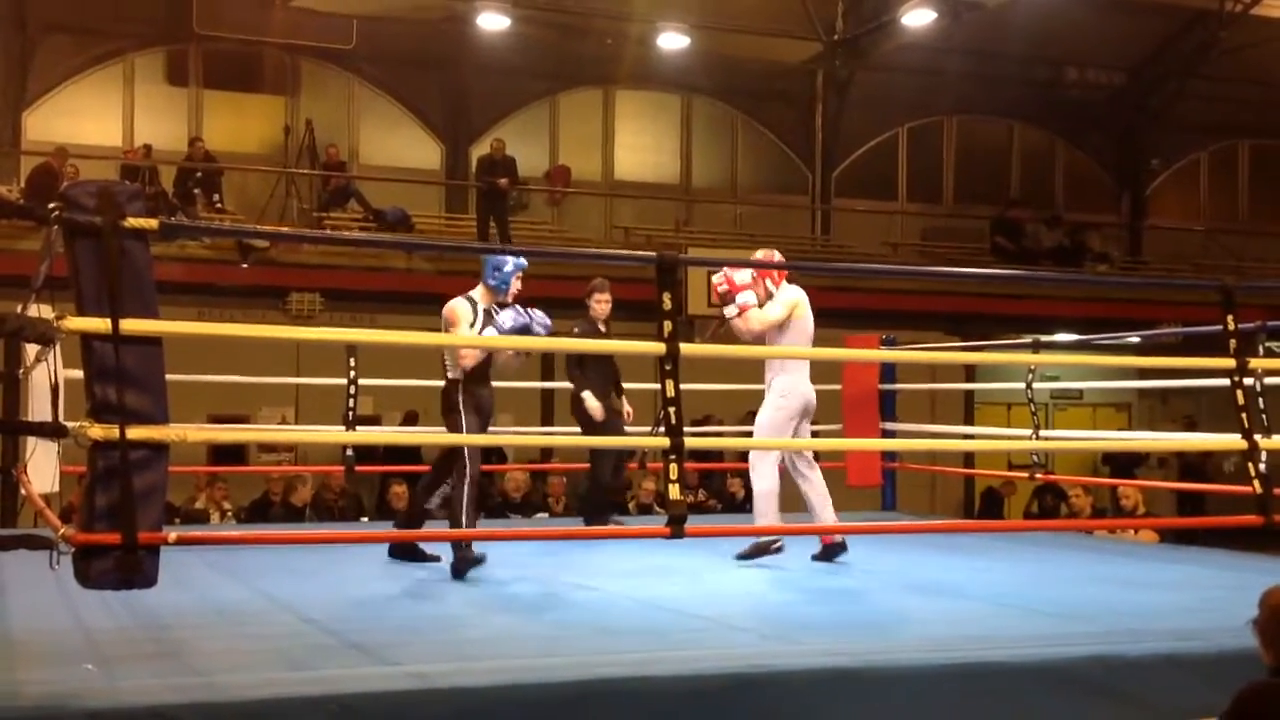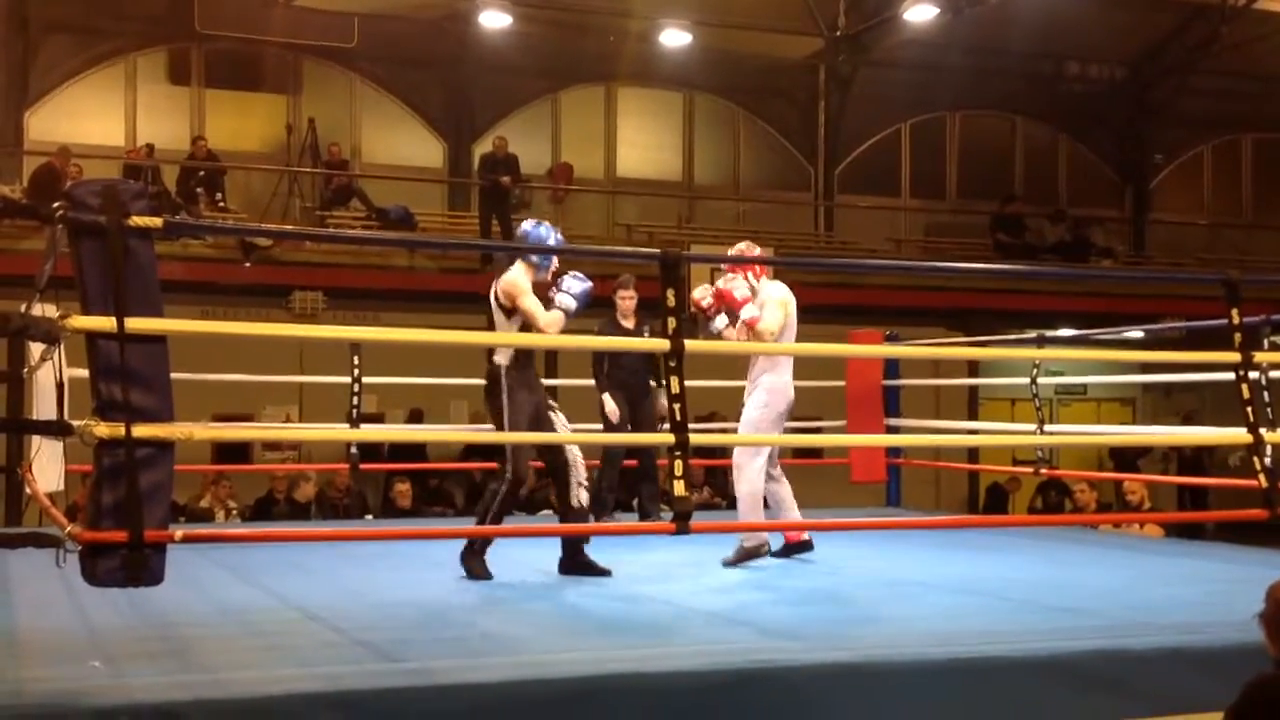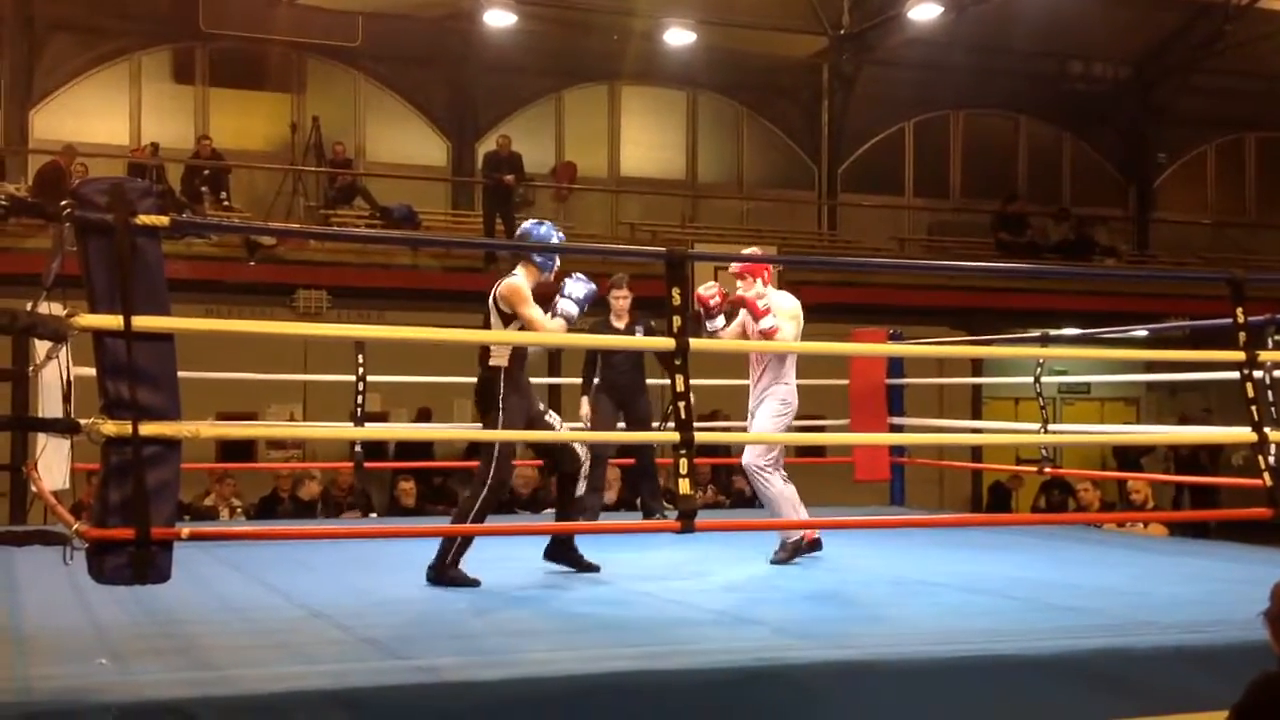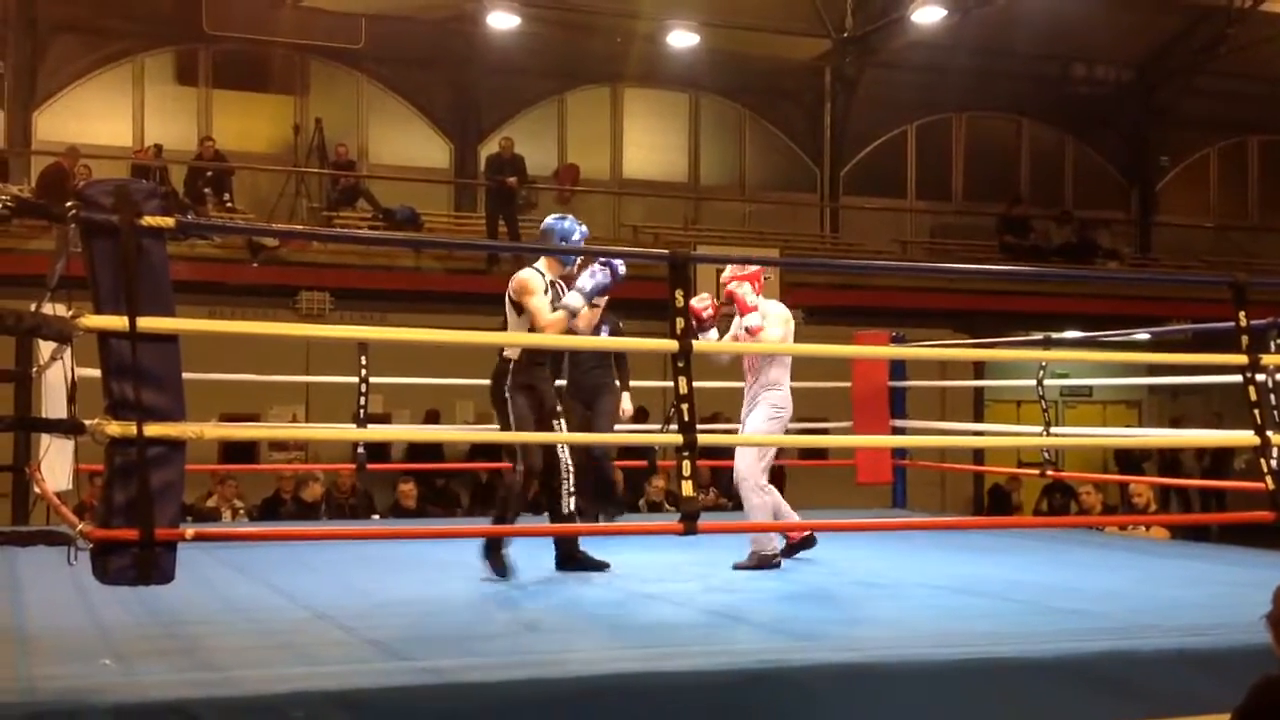
dt=0.4s
person 1, frame 1
left shoulder: (494, 311)
right shoulder: (459, 307)
left elbow: (499, 358)
right elbow: (465, 357)
left wrist: (523, 333)
right wrist: (500, 329)
left hip: (482, 396)
right hip: (461, 396)
left knee: (445, 471)
right knee: (467, 470)
left ankle: (403, 541)
right ankle: (463, 553)
person 1, frame 2
left shoulder: (522, 287)
right shoulder: (513, 282)
left elbow: (540, 334)
right elbow: (547, 327)
left wrist: (563, 303)
right wrist: (569, 298)
left hip: (529, 382)
right hip: (508, 383)
left knee: (568, 461)
right knee: (516, 470)
left ankle: (574, 554)
right ankle: (475, 551)
person 1, frame 3
left shoulder: (524, 289)
right shoulder: (514, 286)
left elbow: (538, 334)
right elbow: (549, 333)
left wrist: (567, 305)
right wrist: (571, 303)
left hip: (519, 388)
right hip: (501, 389)
left knee: (574, 456)
right knee: (495, 477)
left ankle: (562, 545)
right ankle: (444, 563)
person 1, frame 4
left shoulder: (557, 285)
right shoulder: (527, 279)
left elbow: (581, 328)
right elbow: (548, 329)
left wrist: (599, 290)
right wrist: (581, 293)
left hip: (542, 382)
right hip: (515, 382)
left knee: (559, 467)
right knee: (528, 464)
left ankle: (568, 551)
right ankle: (495, 543)
person 2, frame 1
left shoulder: (789, 295)
right shoulder: (787, 301)
left elbow: (755, 325)
right elbow: (747, 331)
left wrist: (742, 290)
right wrist: (728, 299)
left hip: (786, 389)
right hip: (799, 391)
left knee: (762, 458)
right knee: (803, 464)
left ankle: (768, 534)
right ankle: (831, 535)
person 2, frame 2
left shoulder: (776, 293)
right shoulder: (760, 298)
left elbow: (766, 335)
right elbow: (736, 341)
left wrist: (740, 302)
right wrist: (712, 312)
left hip: (772, 387)
right hip: (766, 388)
left knee: (746, 460)
right knee: (767, 467)
left ankle: (753, 540)
right ankle: (796, 535)
person 2, frame 3
left shoulder: (786, 303)
right shoulder: (748, 307)
left elbow: (784, 345)
right elbow: (728, 341)
left wrist: (759, 310)
right wrist: (712, 313)
left hip: (779, 395)
right hip: (759, 397)
left knee: (756, 462)
right knee: (771, 469)
left ankle: (794, 535)
right ankle: (805, 534)
person 2, frame 4
left shoulder: (775, 311)
right shoulder: (741, 319)
left elbow: (767, 344)
left wrist: (747, 309)
right wrist: (704, 324)
left hip: (772, 402)
right hip: (752, 403)
left knee: (747, 472)
right knee: (750, 476)
left ankle: (765, 550)
right ankle: (798, 532)
person 3, frame 1
left shoulder: (606, 328)
right shoulder: (582, 329)
right elbow: (571, 368)
left wrist: (622, 399)
right wrist: (586, 396)
left hip: (605, 399)
right hip: (590, 400)
left knee: (620, 455)
right knee: (603, 457)
left ankle: (599, 511)
right ankle: (596, 516)
person 3, frame 2
left shoulder: (645, 325)
right shoulder: (605, 327)
left elbow: (653, 360)
right elbow: (598, 368)
left wrist: (661, 391)
right wrist: (606, 397)
left hip: (643, 396)
right hip: (617, 396)
left knee: (647, 454)
right knee: (614, 452)
left ankle: (650, 511)
right ankle: (602, 510)
person 3, frame 3
left shoulder: (643, 324)
right shoulder: (597, 327)
left elbow: (664, 354)
right elbow: (589, 365)
right wrist: (584, 398)
left hip: (636, 394)
right hip: (606, 394)
left knee: (645, 452)
right knee: (599, 450)
left ankle: (653, 509)
right ankle: (588, 510)
person 3, frame 4
left shoulder: (611, 323)
left elbow: (621, 361)
left wrist: (625, 394)
left hip: (605, 391)
right hip: (575, 394)
left knee: (599, 449)
right knee: (580, 454)
left ankle: (609, 502)
right ankle: (588, 511)
